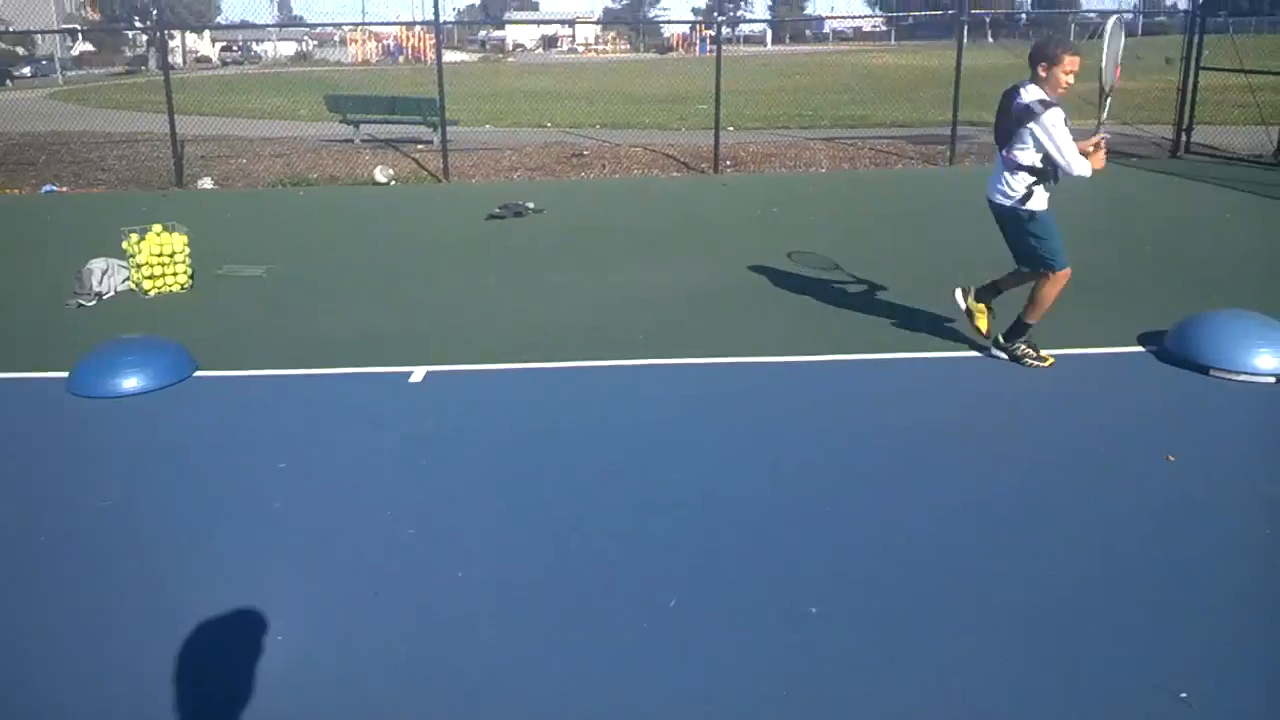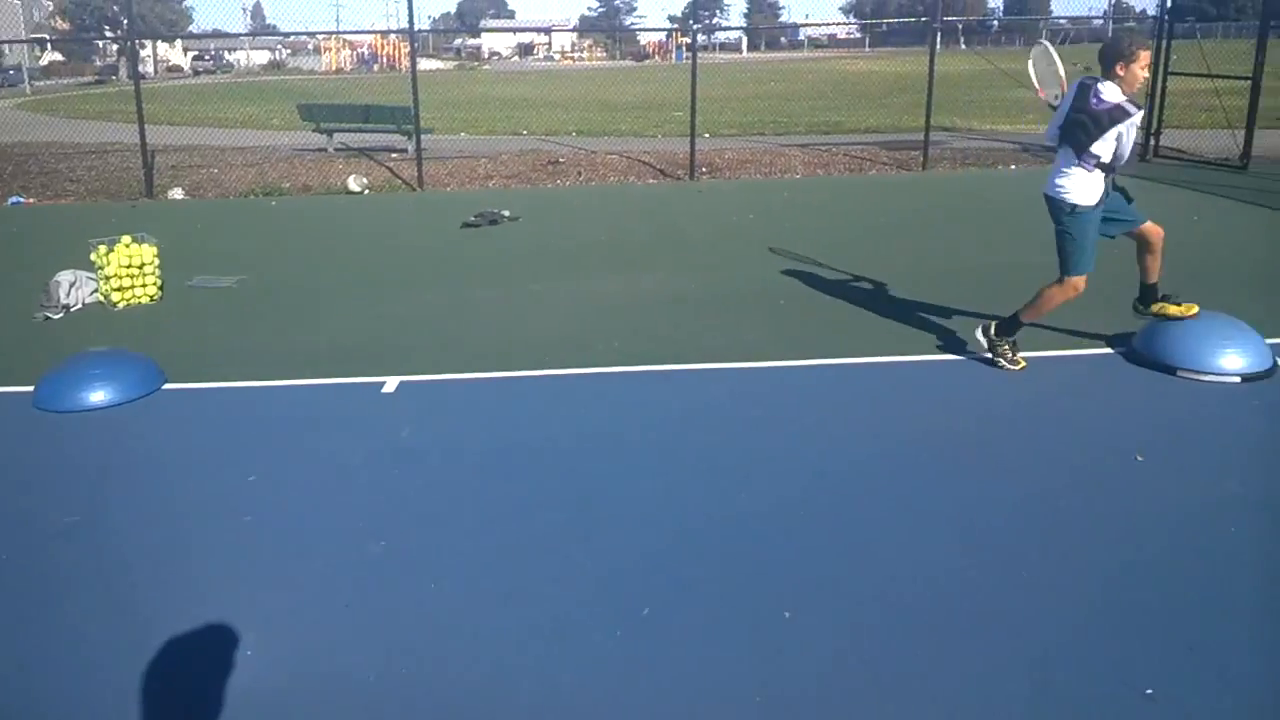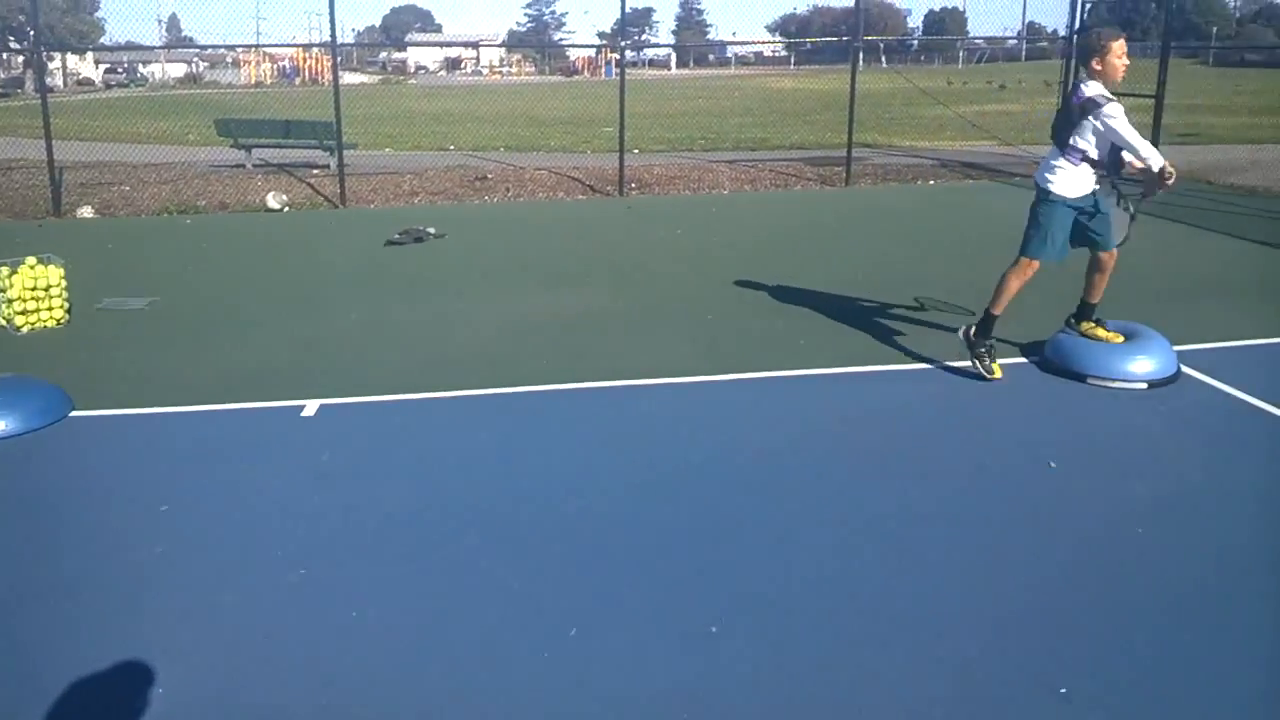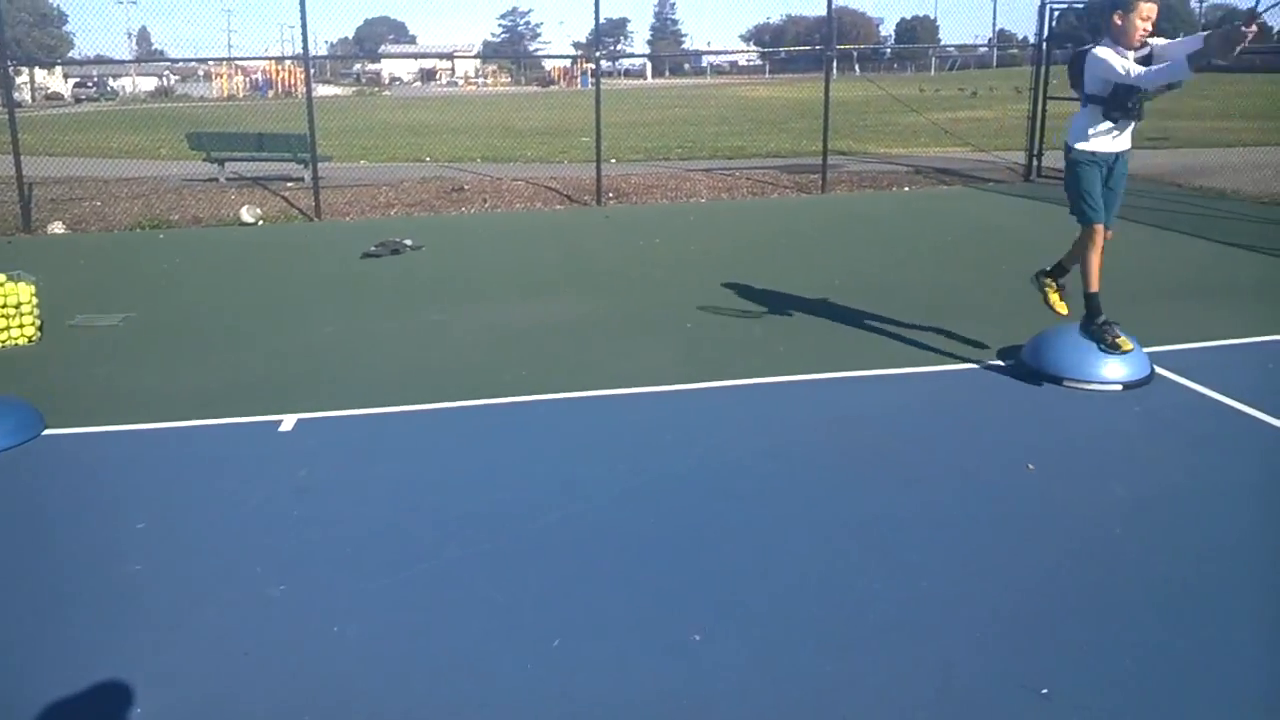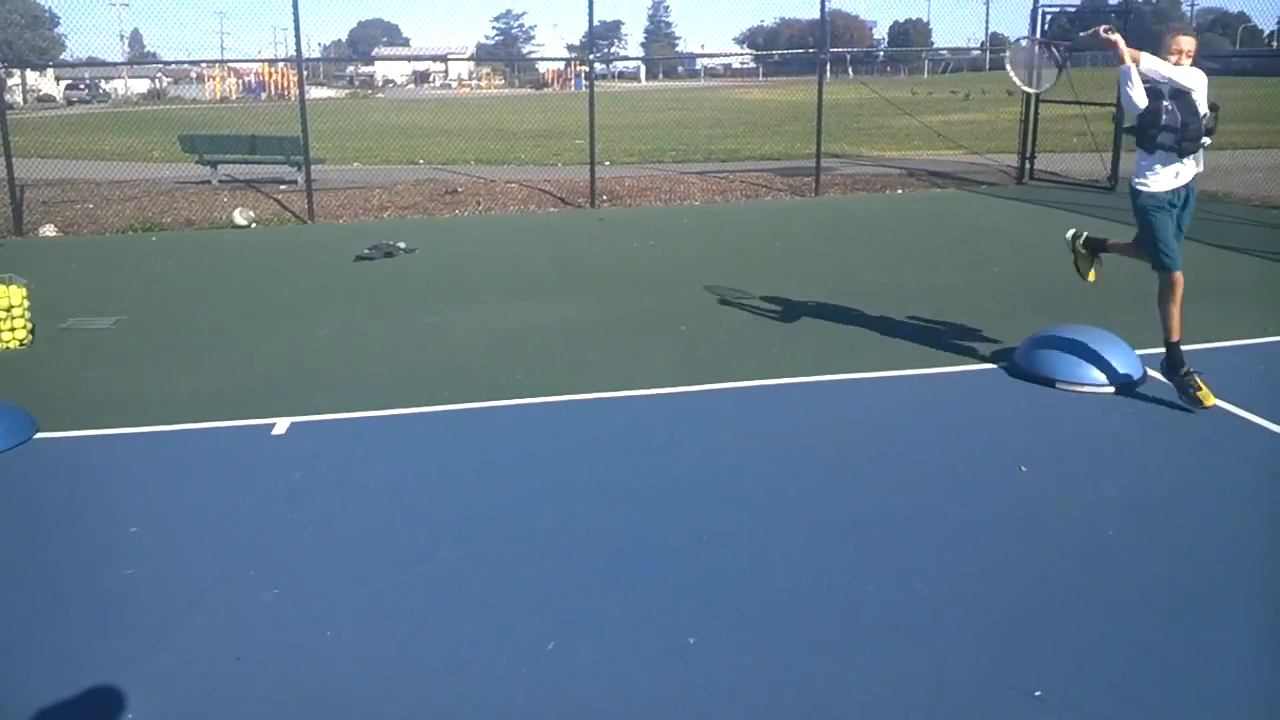
dt=0.2s
person 1, frame 1
left shoulder: (1018, 95)
right shoulder: (1046, 114)
right elbow: (1072, 166)
left wrist: (1083, 147)
right wrist: (1094, 162)
left hip: (1012, 198)
right hip: (1021, 203)
left knee: (1042, 267)
right knee: (1058, 273)
left ankle: (979, 295)
right ankle: (1012, 340)
person 1, frame 2
left shoulder: (1082, 87)
right shoulder: (1129, 115)
left elbow: (1053, 134)
right elbow: (1119, 156)
left hip: (1093, 192)
right hip: (1075, 199)
left knee: (1153, 235)
right knee: (1073, 283)
left ankle: (1149, 300)
right ankle: (1000, 333)
person 1, frame 3
left shoulder: (1084, 91)
right shoulder: (1106, 109)
right elbow: (1136, 144)
left wrist: (1131, 162)
right wrist: (1162, 167)
left hip: (1084, 189)
right hip: (1059, 192)
left knee: (1106, 256)
right knee: (1028, 265)
left ankle: (1083, 318)
right ankle: (980, 333)
person 1, frame 4
left shoulder: (1149, 49)
right shoulder: (1101, 57)
left elbow: (1183, 46)
right elbow: (1143, 80)
left wrist: (1225, 36)
right wrist: (1196, 58)
left hip: (1116, 152)
right hip: (1086, 152)
left knee: (1102, 234)
right knee: (1094, 231)
left ankle: (1051, 276)
right ankle: (1094, 317)
person 1, frame 5
left shoulder: (1194, 81)
right shoulder: (1143, 92)
left elbow: (1174, 77)
right elbow: (1133, 101)
left wrist: (1128, 50)
right wrist: (1124, 58)
left hip: (1184, 185)
right hip: (1153, 192)
left knee: (1153, 255)
right knee: (1174, 278)
left ankle: (1088, 244)
right ankle: (1176, 365)
